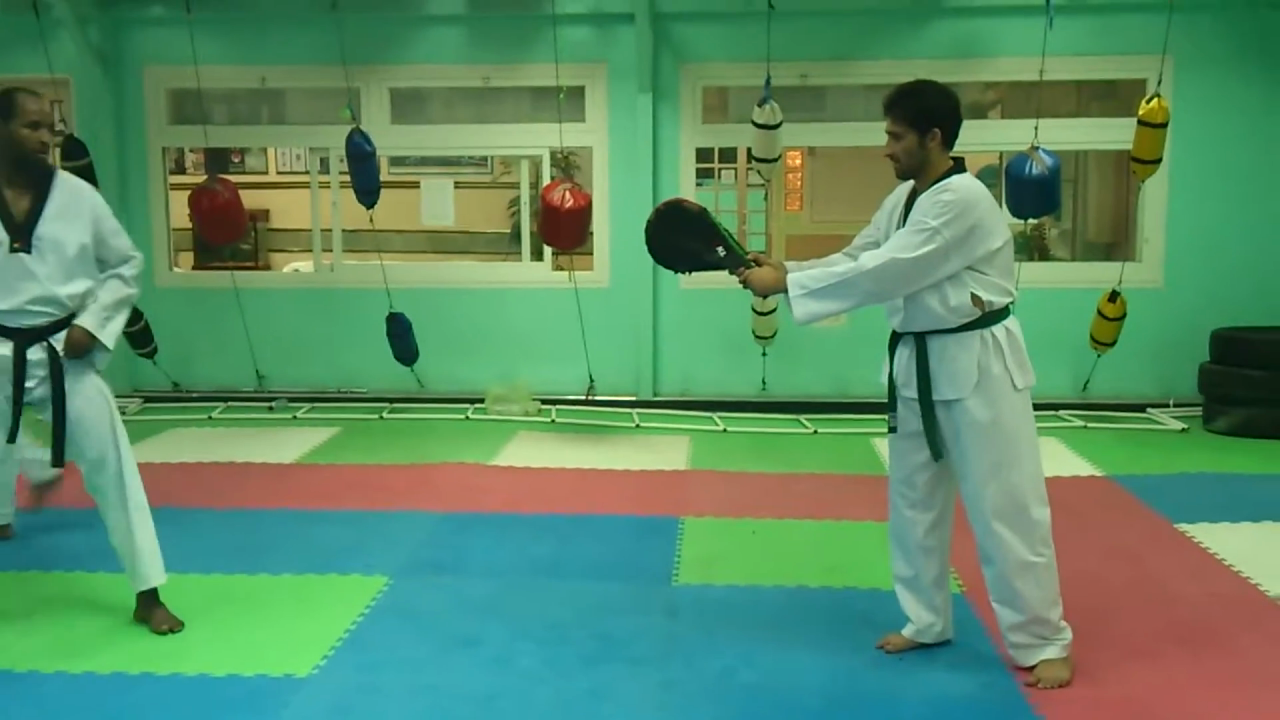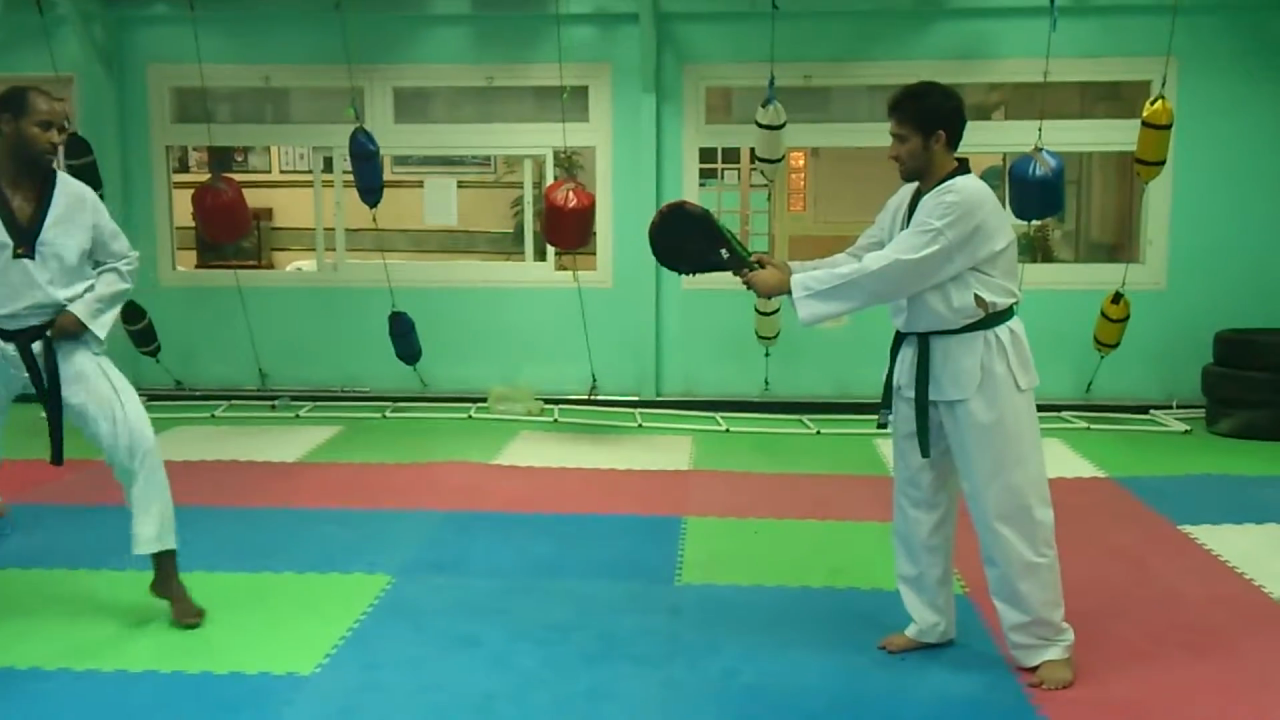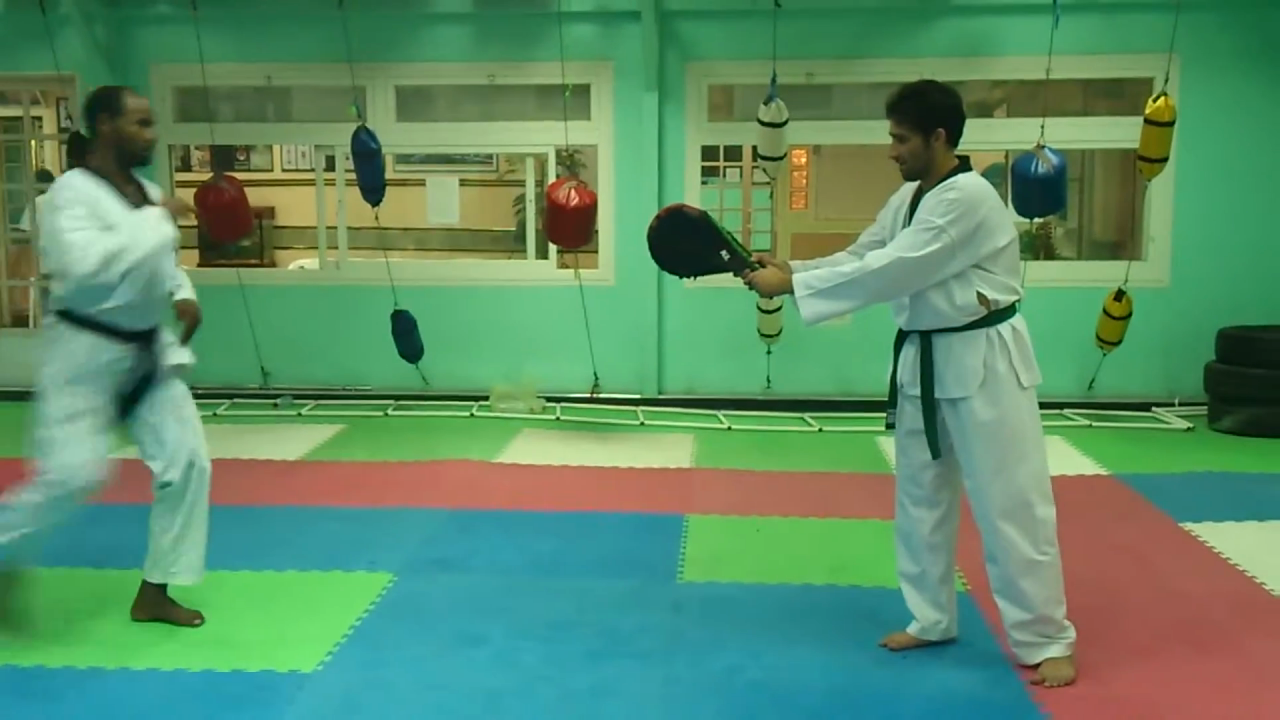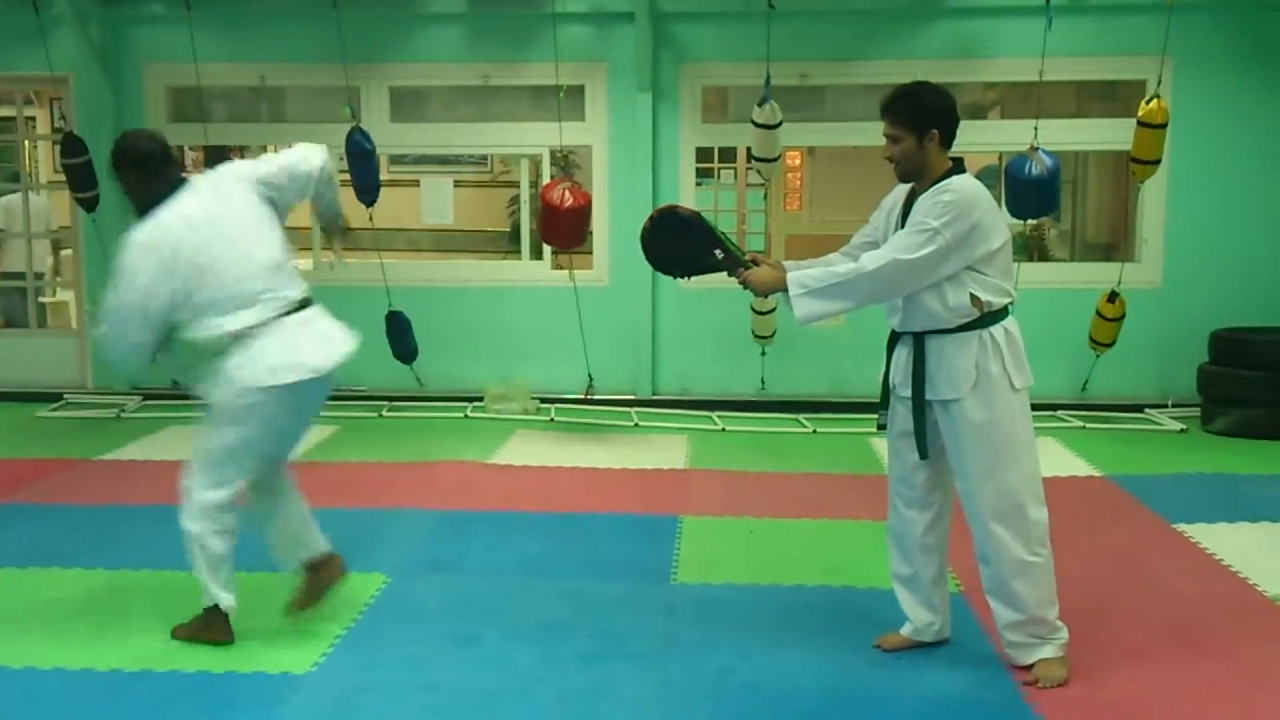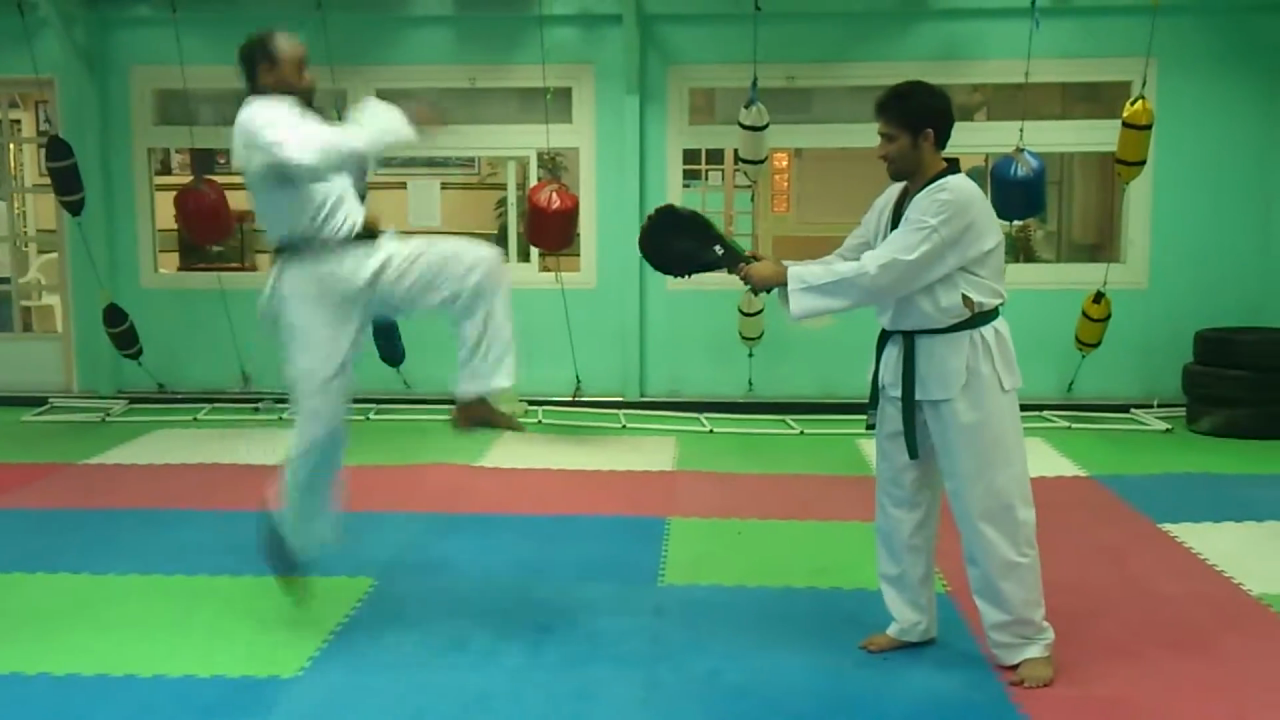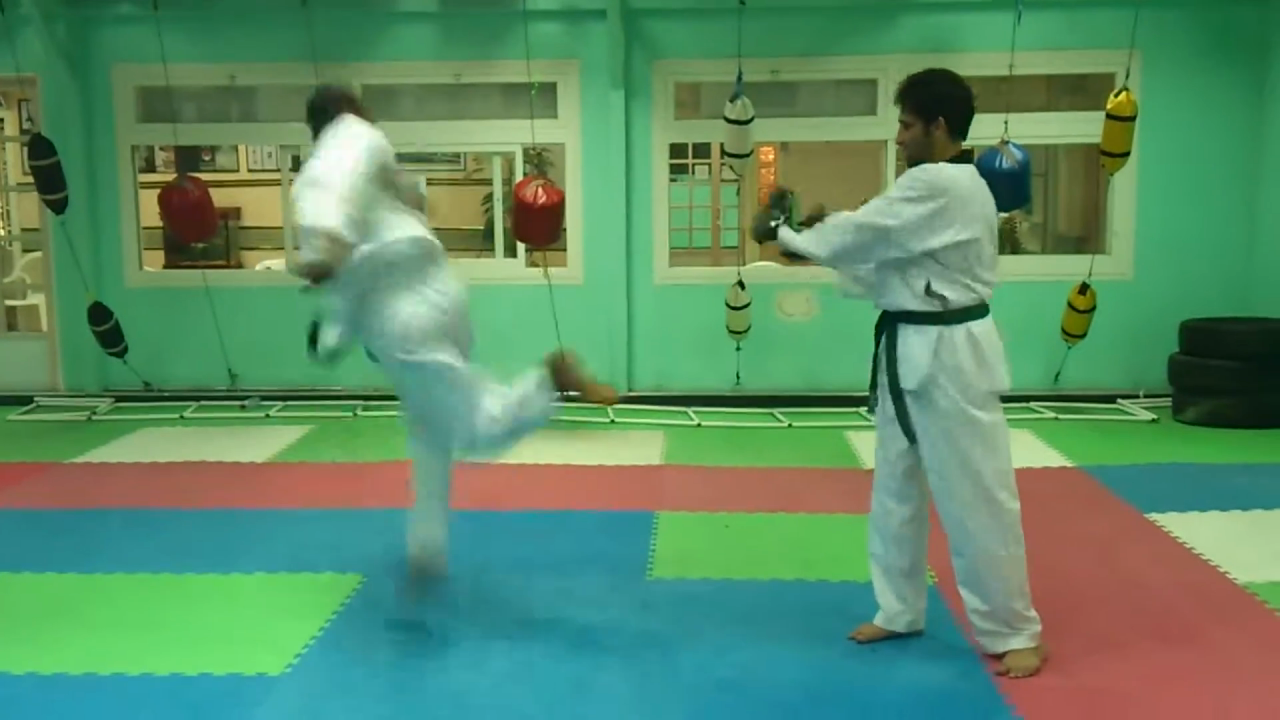
dt=0.4s
person 1, frame 1
left shoulder: (964, 200)
right shoulder: (904, 199)
left elbow: (885, 272)
right elbow: (856, 258)
left wrist: (787, 285)
right wrist: (786, 269)
left hip: (977, 365)
right hip: (919, 362)
left knee: (1004, 504)
right knee: (914, 498)
left ankle: (1043, 641)
right ankle: (926, 621)
person 1, frame 2
left shoulder: (967, 200)
right shoulder: (907, 200)
left elbow: (888, 273)
right elbow: (859, 258)
left wrist: (790, 286)
right wrist: (788, 269)
left hip: (979, 365)
right hip: (921, 362)
left knee: (1007, 505)
right knee: (918, 498)
left ankle: (1045, 642)
right ankle: (929, 621)
person 1, frame 3
left shoulder: (969, 198)
right shoulder: (909, 198)
left elbow: (889, 271)
right elbow: (861, 256)
left wrist: (792, 286)
right wrist: (790, 268)
left hip: (983, 363)
right hip: (925, 360)
left knee: (1010, 503)
right knee: (920, 496)
left ankle: (1047, 639)
right ankle: (931, 619)
person 1, frame 4
left shoulder: (962, 200)
right shoulder: (902, 200)
left elbow: (882, 273)
right elbow: (853, 258)
left wrist: (784, 283)
right wrist: (782, 268)
left hip: (975, 364)
right hip: (917, 362)
left knee: (1002, 504)
right knee: (913, 498)
left ankle: (1040, 640)
right ankle: (924, 620)
person 1, frame 5
left shoulder: (957, 200)
right shoulder: (894, 200)
left elbow: (882, 275)
right elbow: (850, 261)
left wrist: (785, 278)
right wrist: (777, 271)
left hip: (964, 366)
right hip: (906, 363)
left knee: (990, 506)
right knee: (900, 498)
left ankle: (1025, 640)
right ankle: (911, 621)
person 1, frame 6
left shoulder: (934, 186)
right shoulder: (957, 184)
left elbow: (856, 233)
left wrist: (788, 235)
right wrist: (844, 253)
left hip: (951, 357)
right hip: (916, 354)
left knee: (976, 498)
right knee: (897, 488)
left ankle: (1016, 632)
right ankle: (901, 611)
person 2, frame 1
left shoulder: (78, 196)
left elbow: (125, 265)
left wrist: (92, 324)
left hip: (63, 355)
left knee: (110, 466)
left ankle: (147, 594)
person 2, frame 2
left shoulder: (77, 198)
left elbow: (121, 262)
left wrist: (84, 312)
left hip: (63, 344)
left knee: (135, 439)
left ankle: (165, 572)
person 2, frame 3
left shoulder: (147, 193)
right shoulder: (73, 194)
right elbow: (88, 269)
left wrist: (182, 295)
right wrist: (159, 221)
left hip: (148, 353)
right hip: (88, 353)
left knee: (187, 462)
right knee: (75, 473)
left ankle: (154, 593)
person 2, frame 4
left shoulder: (144, 247)
right shoulder: (233, 181)
left elbow: (124, 345)
right elbow: (311, 162)
left wrist: (155, 338)
right wrist: (329, 209)
left hip: (251, 367)
right hip: (306, 342)
left knee: (210, 495)
right knee: (260, 472)
left ankle: (216, 614)
right ankle: (318, 557)
person 2, frame 5
left shoulder: (289, 121)
right shoulder: (260, 122)
right elbow: (313, 155)
right wrist: (390, 125)
left hip: (367, 263)
right hip: (317, 280)
left knee: (478, 266)
right knee: (320, 424)
left ankle: (476, 398)
right ankle: (292, 534)
person 2, frame 6
left shoulder: (313, 175)
right shoulder: (355, 138)
left hip: (385, 320)
right hip: (418, 298)
left knee: (456, 430)
left ankle: (427, 552)
